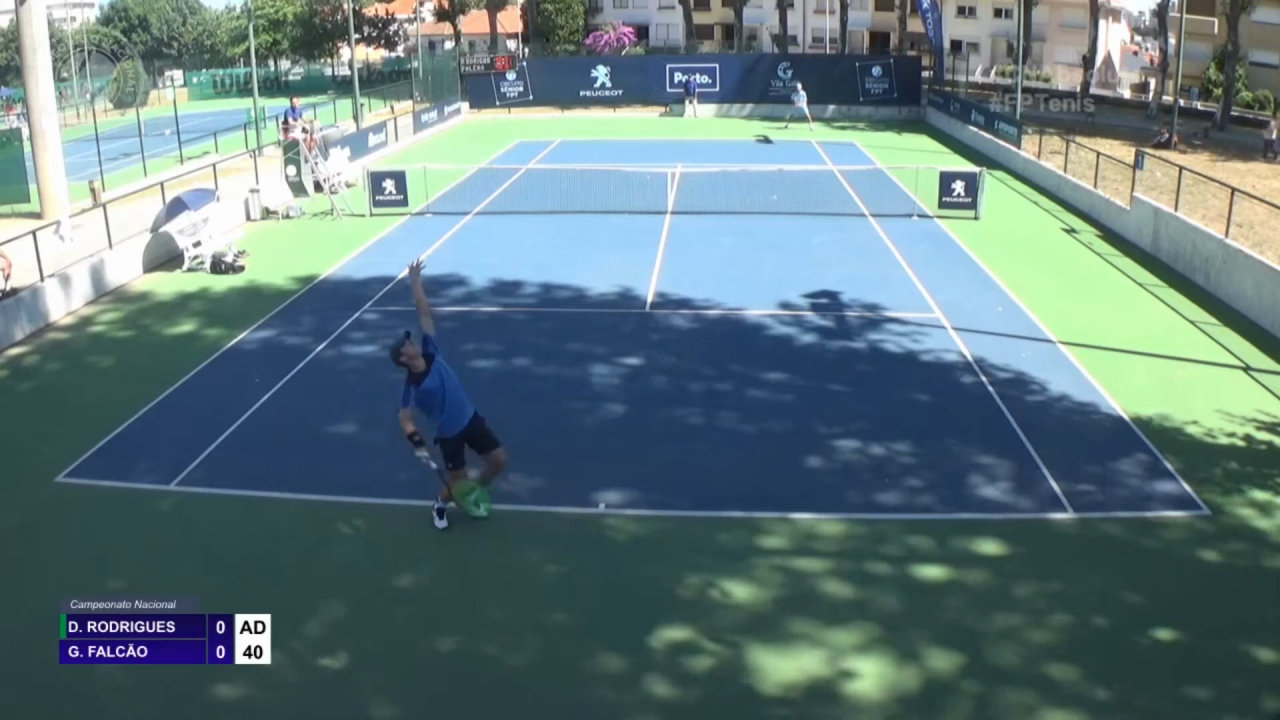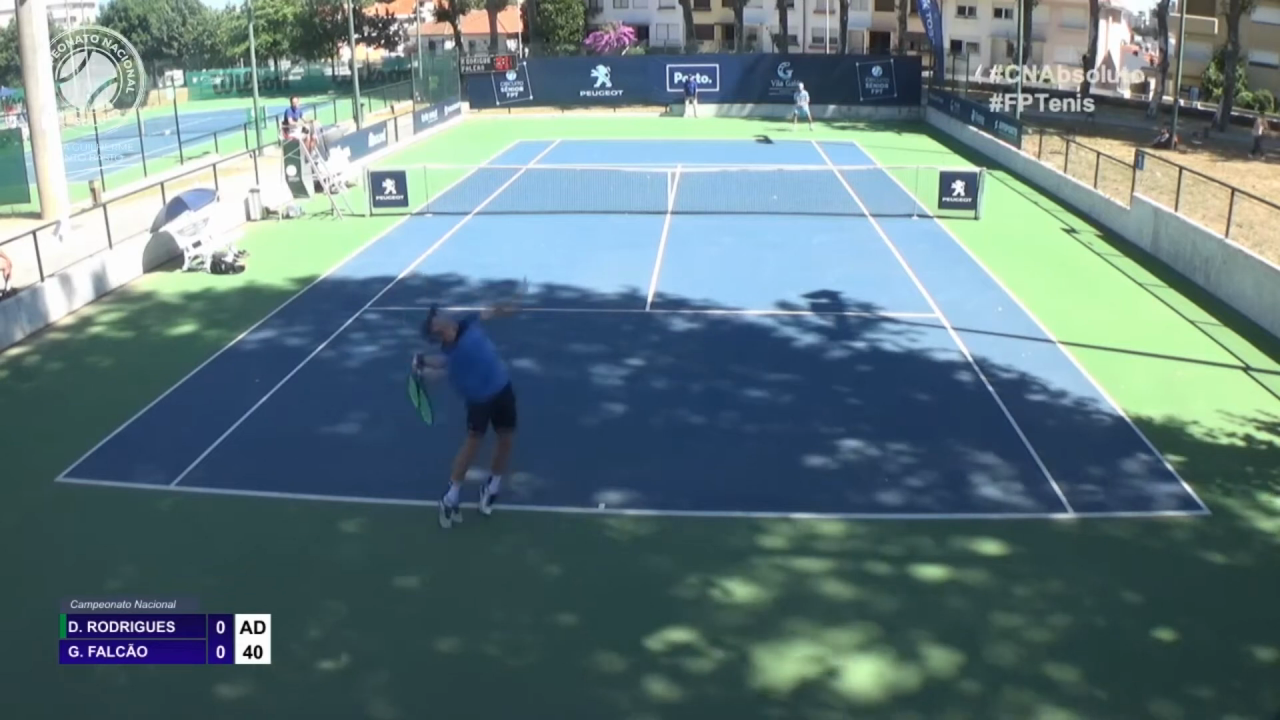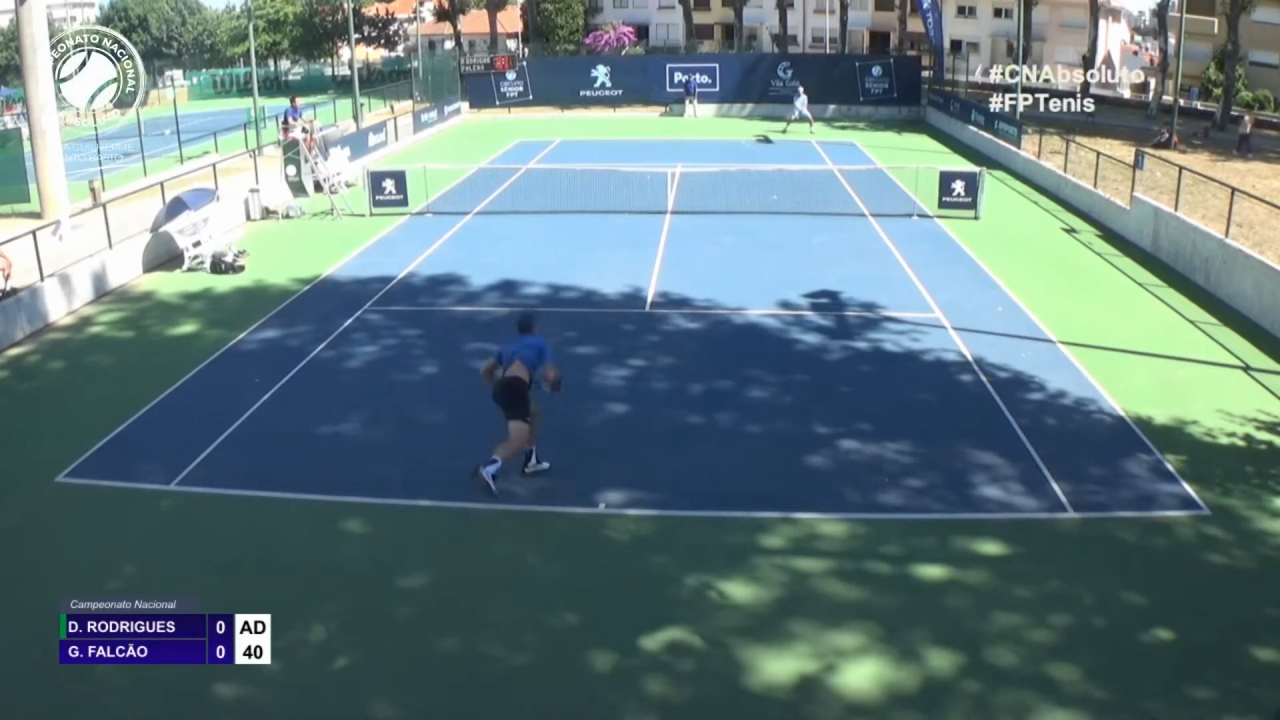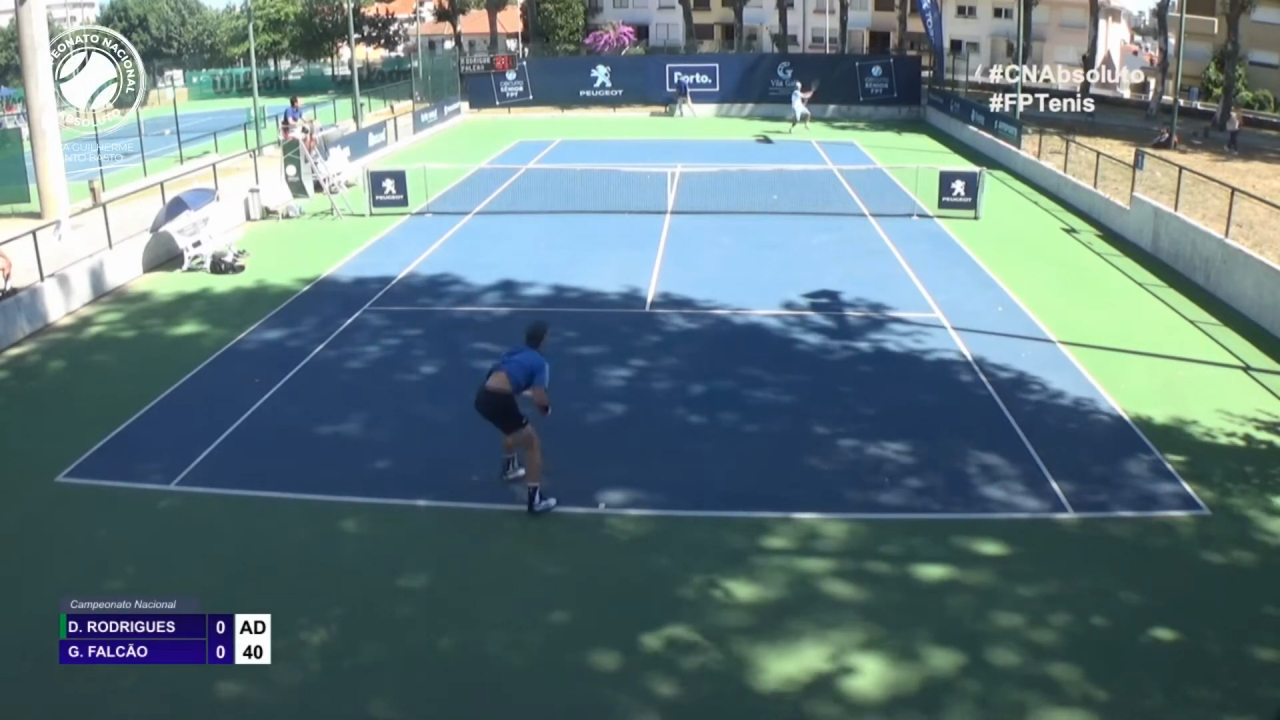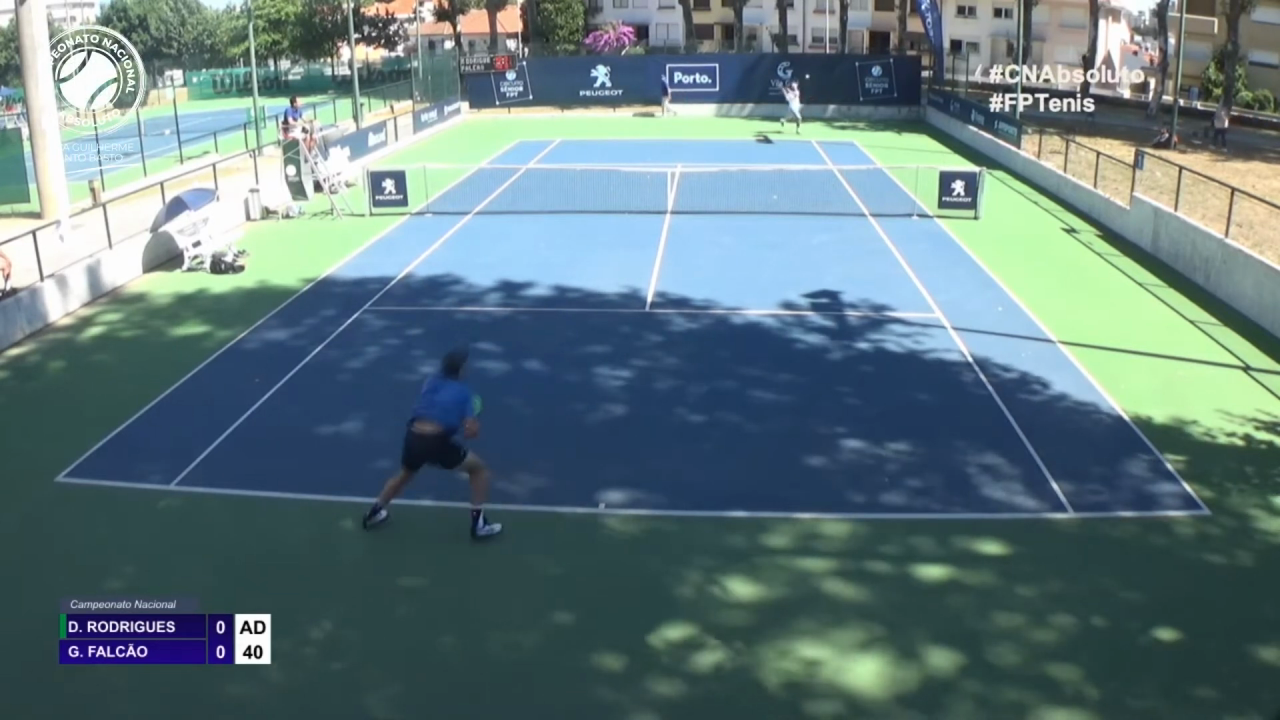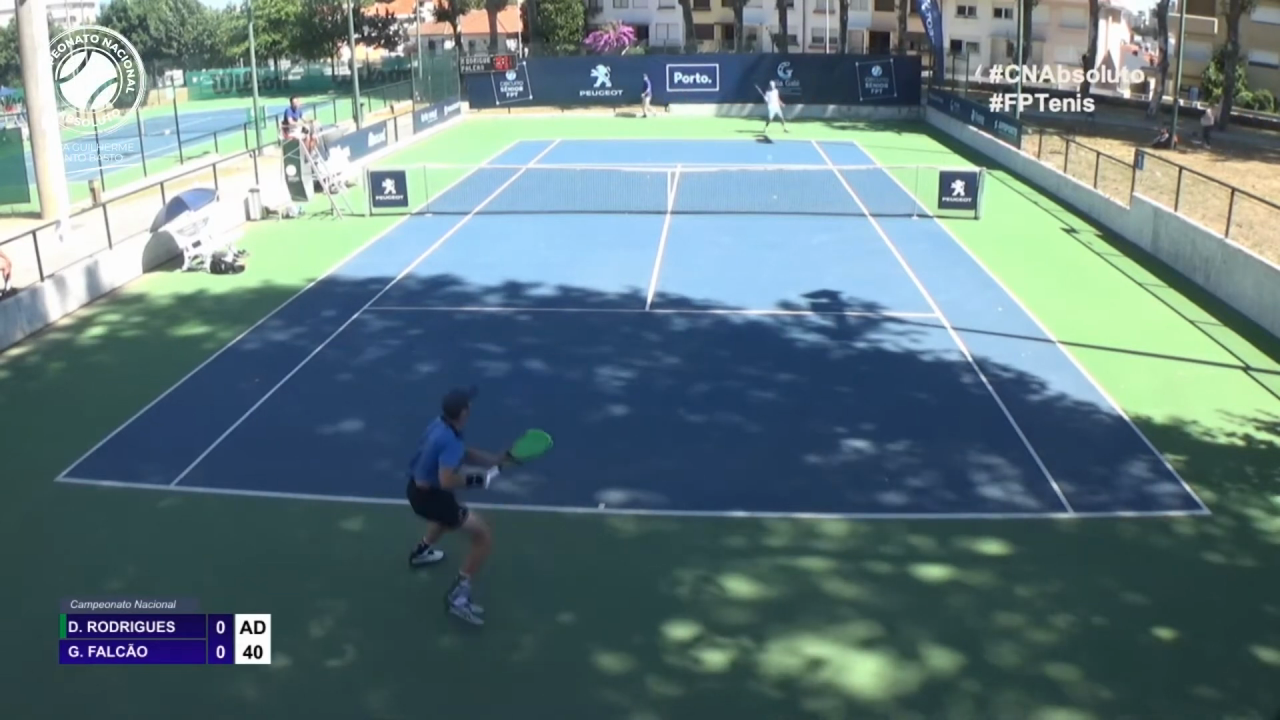
dt=0.5s
person 1, frame 1
left shoulder: (430, 354)
right shoulder: (412, 386)
left elbow: (424, 313)
right elbow: (404, 418)
left wrist: (414, 282)
right wrist: (417, 443)
left hip: (471, 419)
right hip: (449, 434)
left knee: (498, 461)
right knee: (458, 482)
right ankle: (440, 506)
person 1, frame 2
left shoulder: (469, 326)
right shoulder: (448, 353)
left elbow: (489, 314)
right wrist: (423, 365)
left hip: (503, 392)
right hip: (479, 399)
left knee: (505, 444)
right knee: (471, 448)
left ankle: (490, 490)
right ankle: (450, 497)
person 1, frame 3
left shoulder: (509, 346)
right shoulder: (541, 344)
left elbow: (486, 371)
right elbow: (550, 377)
right wrist: (556, 385)
left hip: (503, 388)
right hip: (514, 388)
left knee: (533, 413)
right knee: (517, 441)
left ankle: (530, 460)
right ankle: (488, 469)
person 1, frame 4
left shoulder: (514, 352)
right shoulder: (539, 362)
right elbow: (540, 399)
left wrist: (526, 391)
right wrist: (546, 408)
left hip: (482, 398)
right hip: (499, 402)
left knee: (513, 428)
right knee: (532, 445)
left ankle: (509, 468)
right ankle: (535, 500)
person 1, frame 5
left shoulder: (430, 383)
right shoulder: (463, 392)
right elbow: (472, 430)
right wrist: (472, 426)
left hip: (414, 439)
right hip: (436, 443)
left knee: (405, 475)
right knee: (479, 469)
left ankle: (376, 512)
right ankle: (479, 523)
person 1, frame 6
left shoulder: (440, 425)
right shoulder: (450, 439)
left elbow: (464, 453)
right elbow: (448, 481)
left wrist: (495, 460)
right wrist: (478, 479)
left hip: (419, 489)
right hip: (430, 496)
left knee: (451, 514)
right knee: (484, 536)
left ankle: (422, 551)
right ankle: (458, 596)
